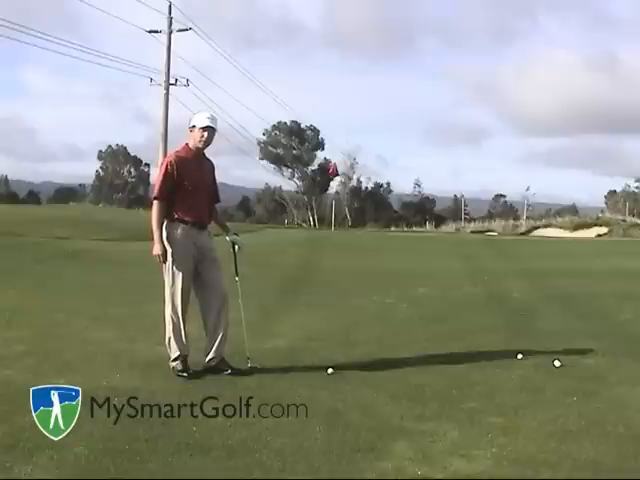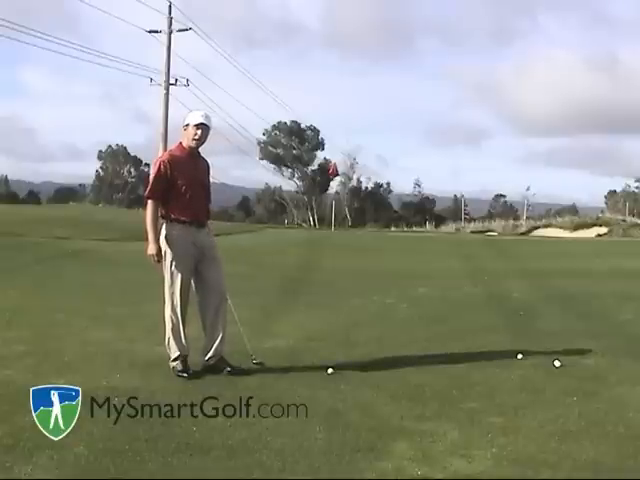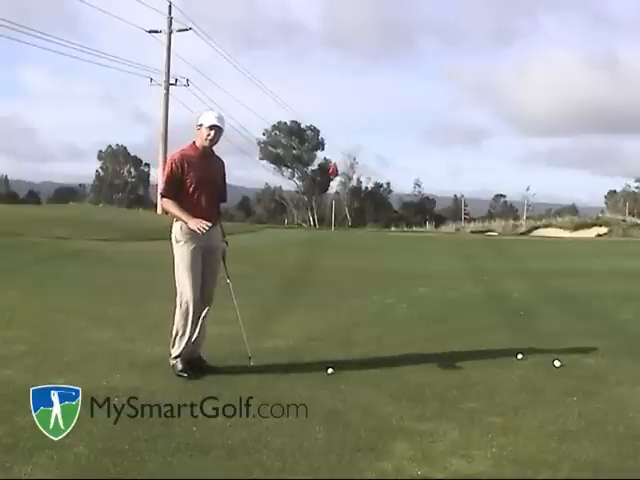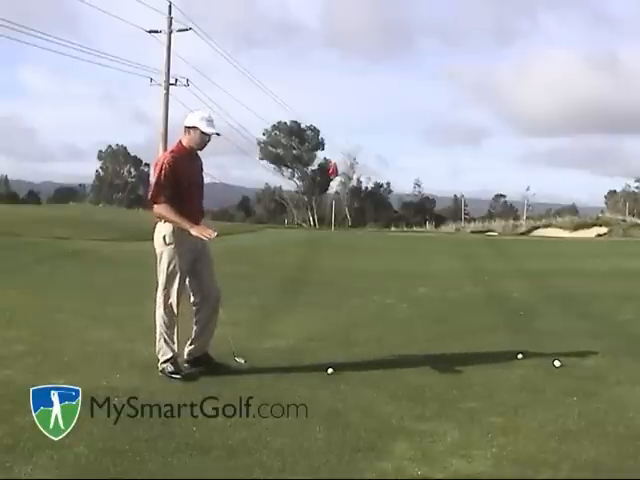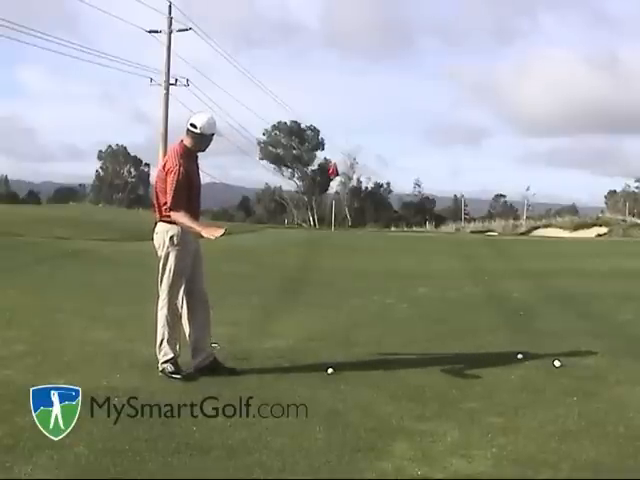
dt=1s
person 1, frame 1
left shoulder: (208, 165)
right shoulder: (174, 161)
right elbow: (158, 202)
left wrist: (226, 231)
right wrist: (157, 240)
left hip: (203, 235)
right hip: (179, 234)
left knee: (217, 296)
right knee: (177, 299)
left ankle: (214, 357)
right ankle: (178, 357)
person 1, frame 2
left shoulder: (203, 164)
right shoulder: (167, 161)
right elbow: (152, 202)
right wrist: (152, 240)
left hip: (203, 233)
right hip: (177, 234)
left knee: (216, 294)
right knee: (177, 299)
left ankle: (213, 356)
right ankle: (178, 357)
person 1, frame 3
left shoulder: (218, 164)
right shoulder: (179, 159)
right elbow: (166, 199)
left wrist: (222, 236)
right wrist: (190, 220)
left hip: (212, 234)
right hip: (187, 232)
left knee: (205, 298)
right knee: (189, 295)
left ankle: (193, 353)
right ankle: (178, 355)
person 1, frame 4
left shoulder: (196, 160)
right shoulder: (169, 161)
right elbow: (159, 205)
right wrist: (191, 227)
left hip: (195, 234)
right hip: (172, 235)
left knee: (210, 295)
right knee: (169, 299)
left ankle: (196, 352)
right ankle: (166, 359)
person 1, frame 5
left shoulder: (187, 156)
right shoulder: (179, 164)
right elbow: (175, 211)
right wrist: (202, 229)
left hip: (187, 235)
right hip: (174, 234)
left knee: (197, 298)
right knee: (171, 298)
left ankle: (203, 358)
right ankle: (167, 359)
